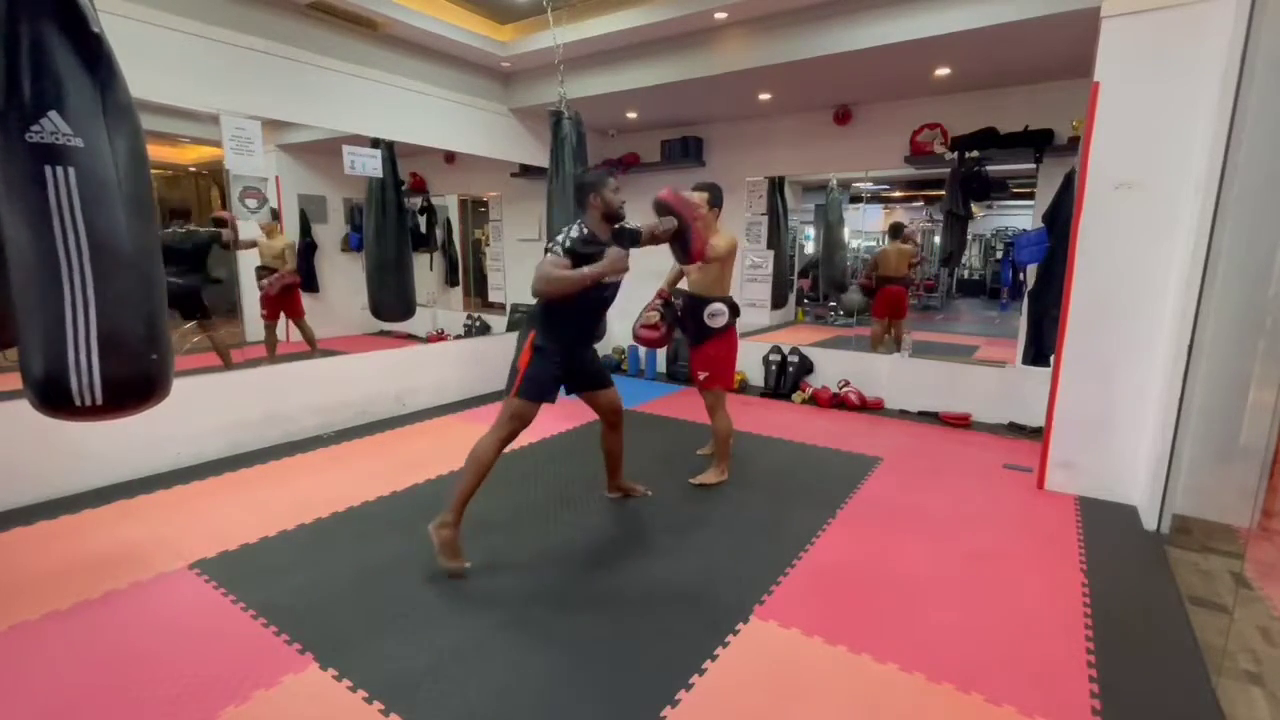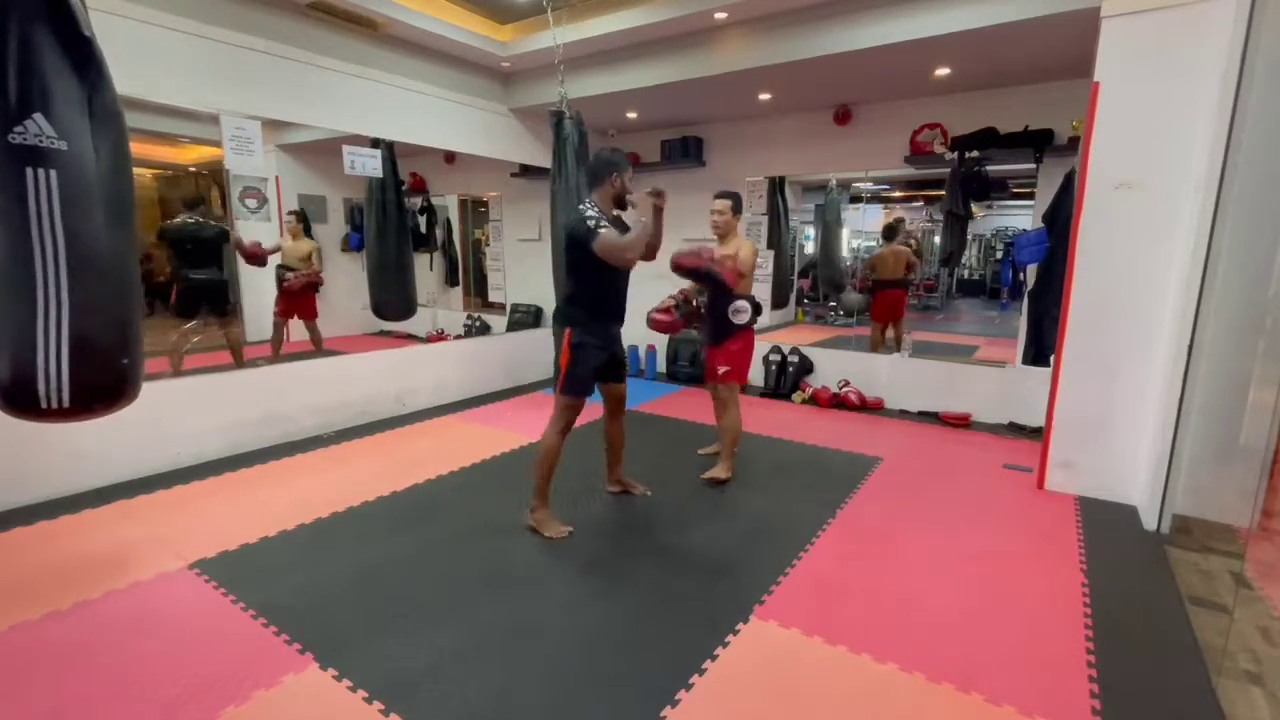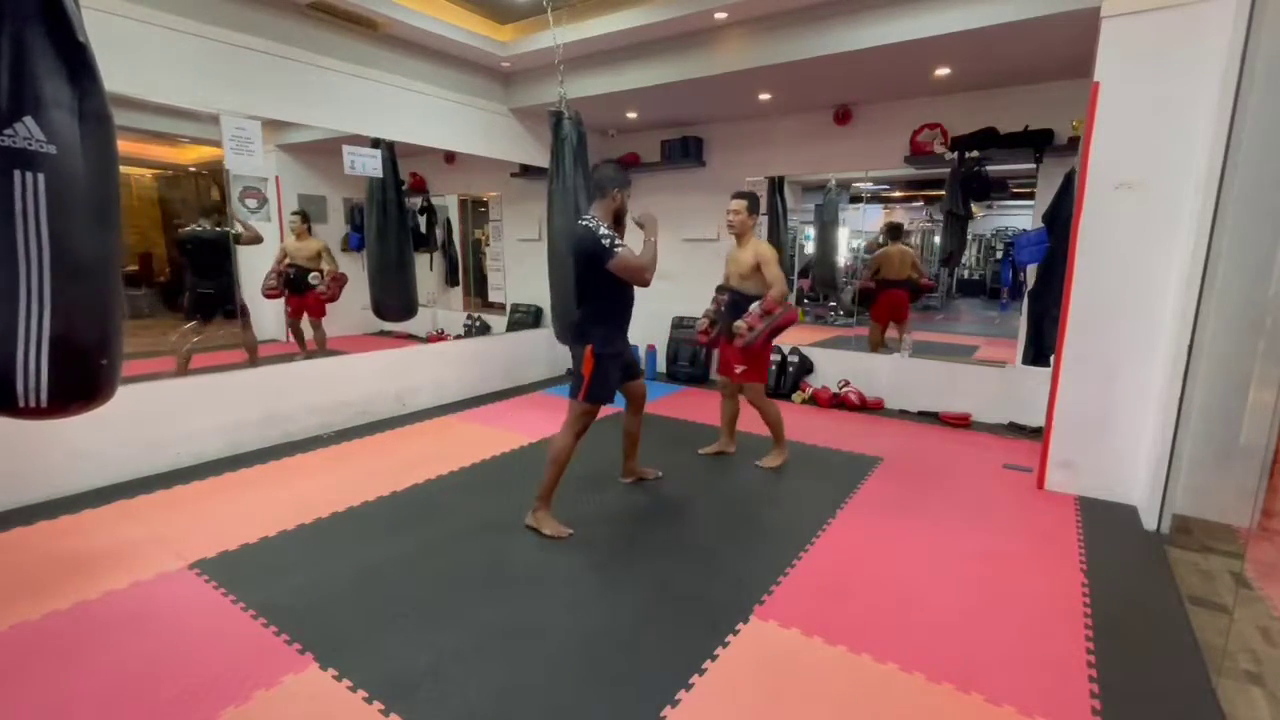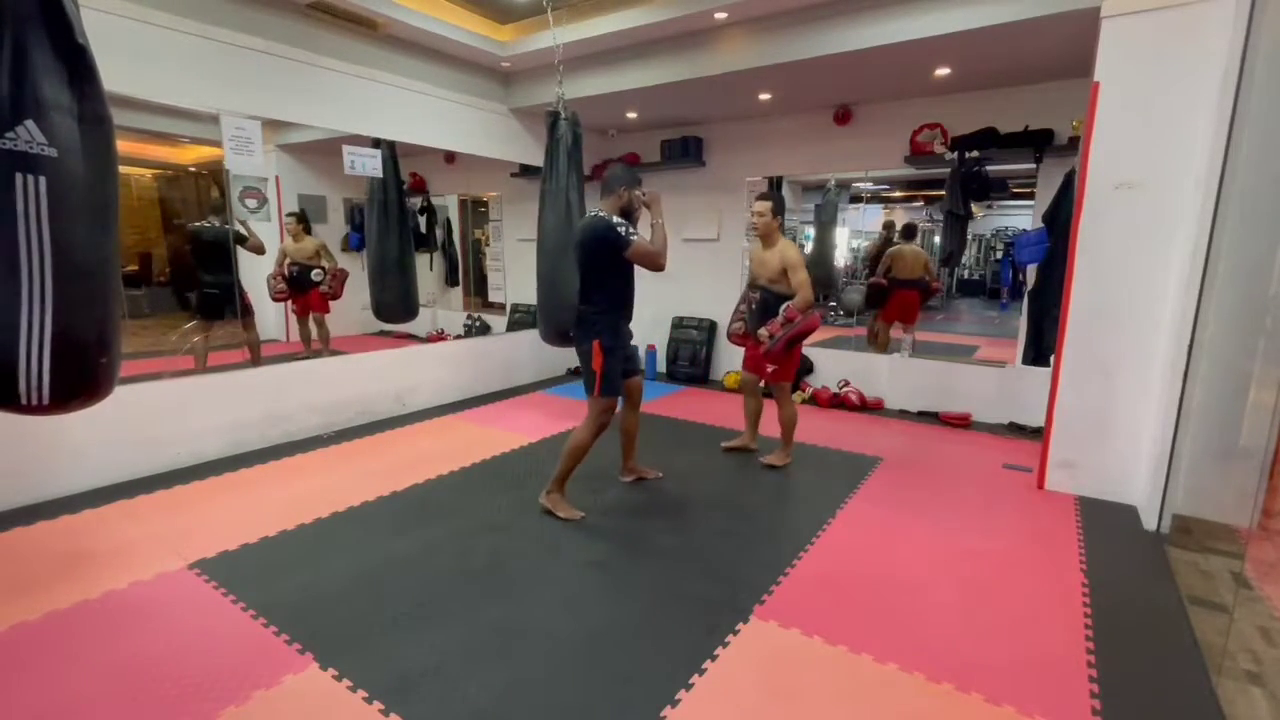
dt=0.3s
person 1, frame 1
left shoulder: (619, 234)
right shoulder: (575, 238)
left elbow: (660, 233)
right elbow: (544, 286)
left wrist: (677, 222)
right wrist: (605, 265)
left hip: (580, 345)
right hip: (545, 342)
left knee: (612, 411)
right knee: (506, 428)
left ankle: (616, 484)
right ankle: (447, 524)
person 1, frame 2
left shoulder: (616, 219)
right shoulder: (587, 218)
left elbow: (648, 253)
right elbow: (624, 255)
left wrist: (656, 213)
right wrist: (643, 214)
left hip: (608, 330)
right hip: (579, 331)
left knee: (617, 403)
right knee: (563, 418)
left ankle: (615, 478)
right ankle: (539, 507)
person 1, frame 3
left shoulder: (599, 231)
right shoulder: (595, 236)
left elbow: (626, 268)
right elbow: (643, 275)
left wrist: (627, 225)
right wrist: (651, 232)
left hip: (613, 336)
right hip: (596, 341)
left knee: (638, 395)
right knee: (577, 423)
left ankle: (630, 467)
right ankle: (541, 510)
person 1, frame 4
left shoulder: (601, 224)
right shoulder: (607, 227)
left elbow: (631, 248)
right elbow: (658, 260)
left wrist: (638, 218)
right wrist: (656, 213)
left hip: (614, 329)
right hip: (600, 333)
left knee: (634, 393)
right knee: (599, 416)
left ankle: (629, 467)
right ankle: (554, 491)
person 2, frame 1
left shoulder: (725, 242)
left elbow: (706, 254)
right elbow: (670, 283)
left hip: (717, 332)
right hip: (697, 330)
left knee: (714, 399)
right knee: (709, 396)
left ankle: (720, 468)
right ankle: (721, 441)
person 2, frame 2
left shoulder: (744, 248)
right shoulder: (712, 251)
left elbow: (742, 268)
right elbow: (696, 283)
right wrist: (675, 300)
left hip: (735, 331)
right hip: (714, 330)
left knee: (728, 394)
right knee: (715, 390)
left ankle: (726, 464)
right ankle: (725, 442)
person 2, frame 3
left shoulder: (762, 251)
right shoulder: (732, 252)
left elbow: (780, 289)
right wrist: (710, 317)
right hip: (730, 330)
left knee: (754, 394)
right knee: (726, 387)
left ankle: (780, 448)
right ankle: (726, 441)
person 2, frame 4
left shoulder: (789, 254)
right shoulder: (754, 250)
left elbow: (806, 297)
right wrist: (744, 318)
right hip: (759, 328)
left knee: (780, 392)
right knee: (749, 382)
left ankle: (785, 450)
right ankle: (749, 437)
